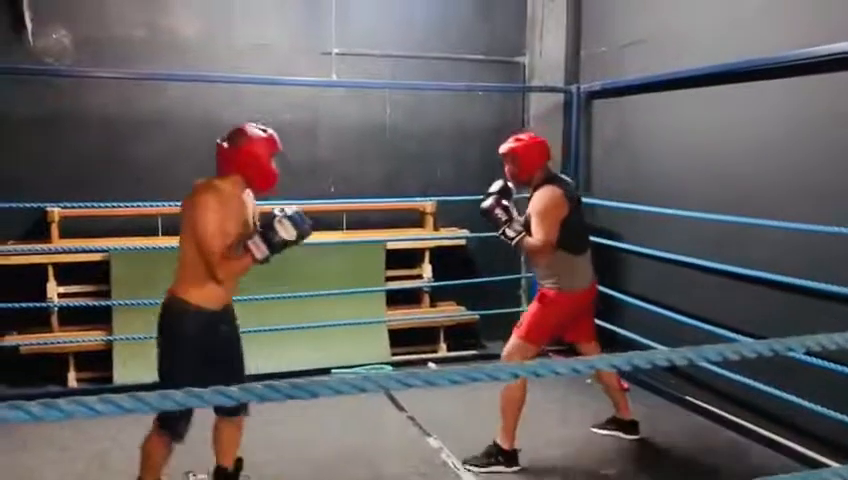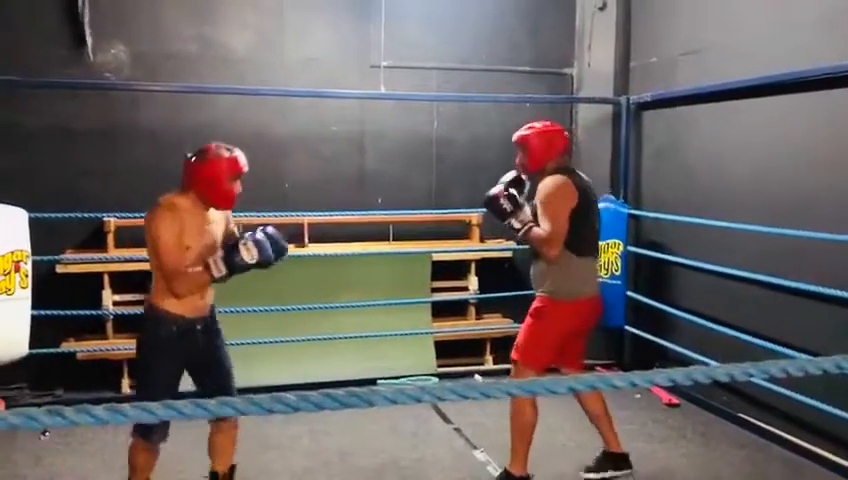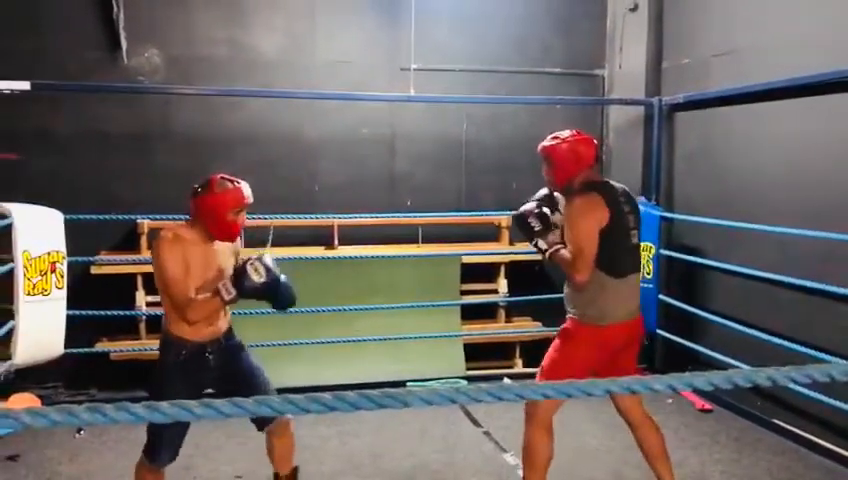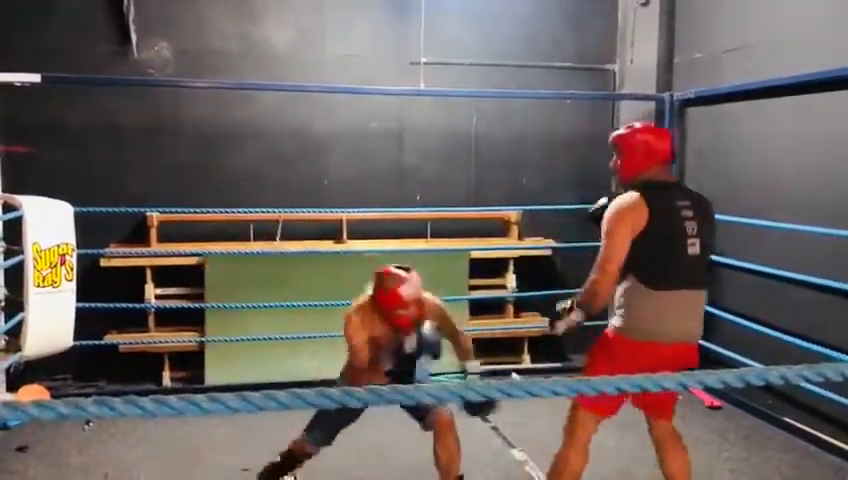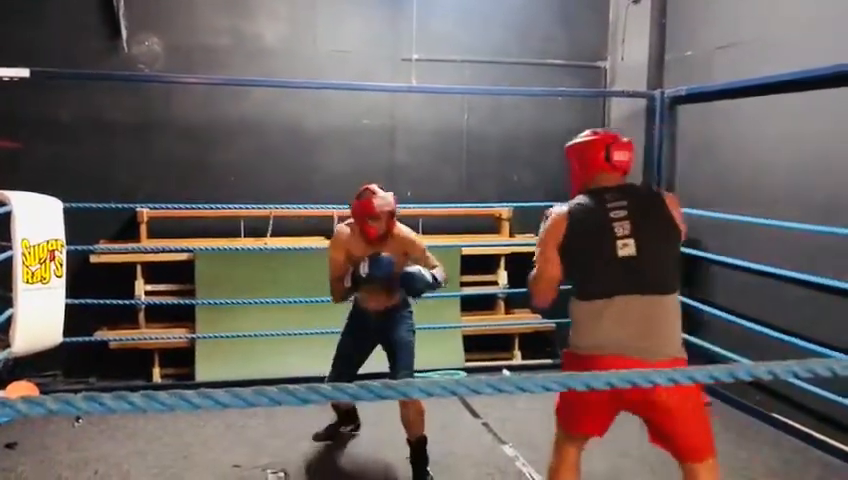
dt=1s
person 1, frame 1
left shoulder: (547, 196)
right shoulder: (555, 187)
left elbow: (541, 251)
right elbow: (539, 235)
left wrist: (505, 224)
right wrist: (507, 209)
left hip: (561, 292)
right hip: (579, 287)
left knee: (513, 358)
right knee: (591, 351)
left ankle: (504, 450)
right ankle: (625, 418)
person 1, frame 2
left shoulder: (554, 185)
right shoulder: (578, 183)
left elbow: (550, 247)
left wrist: (514, 216)
right wrist: (521, 207)
left hip: (559, 302)
right hip: (584, 299)
left knee: (521, 382)
right knee: (573, 374)
person 1, frame 3
left shoulder: (584, 203)
right shoulder: (622, 196)
left elbow: (580, 271)
left wrist: (544, 239)
right wrist: (558, 222)
left hip: (592, 327)
right hip: (628, 322)
left knee: (538, 412)
right knee: (632, 409)
person 1, frame 4
left shoulder: (628, 205)
right shoulder: (702, 205)
left elbow: (604, 280)
left wrist: (574, 310)
left hip: (634, 340)
right hip: (684, 342)
left knee: (578, 428)
right knee: (661, 427)
person 1, frame 5
left shoulder: (563, 219)
right shoulder: (667, 205)
left elbow: (541, 298)
left hip: (594, 362)
right hip: (660, 364)
left knee: (567, 446)
person 2, frame 1
left shoulder: (245, 198)
right shoulder: (207, 198)
left elbow: (244, 250)
right elbow: (220, 270)
left wrist: (283, 233)
right wrist: (266, 243)
left hip: (222, 317)
right hip: (185, 319)
left knee: (234, 410)
right knee: (172, 426)
person 2, frame 2
left shoulder: (219, 213)
right shoulder: (166, 214)
left elbow: (232, 247)
right elbow: (177, 283)
left wrist: (259, 244)
right wrist: (227, 263)
left hip: (206, 325)
right hip: (166, 329)
left knee: (226, 415)
right knee: (151, 430)
person 2, frame 3
left shoulder: (229, 240)
right shoulder: (170, 243)
left elbow: (245, 286)
right elbow: (190, 312)
left wrist: (268, 284)
right wrist: (235, 286)
left hip: (226, 346)
right hip: (182, 354)
left knee: (279, 420)
right knee: (158, 454)
person 2, frame 4
left shoulder: (426, 304)
right shoulder: (359, 318)
left elbow: (457, 336)
right elbow: (360, 383)
left wrist: (473, 375)
right wrist: (397, 358)
left hip: (406, 372)
right hip: (369, 376)
left knee: (443, 422)
right knee: (316, 439)
person 2, frame 5
left shoulder: (403, 237)
right shoulder: (343, 236)
left elbow: (439, 271)
right elbow: (336, 293)
left wrist: (427, 279)
right wrist: (356, 276)
left hip: (396, 315)
right hip: (361, 315)
right knee: (338, 379)
right ankle: (348, 420)
